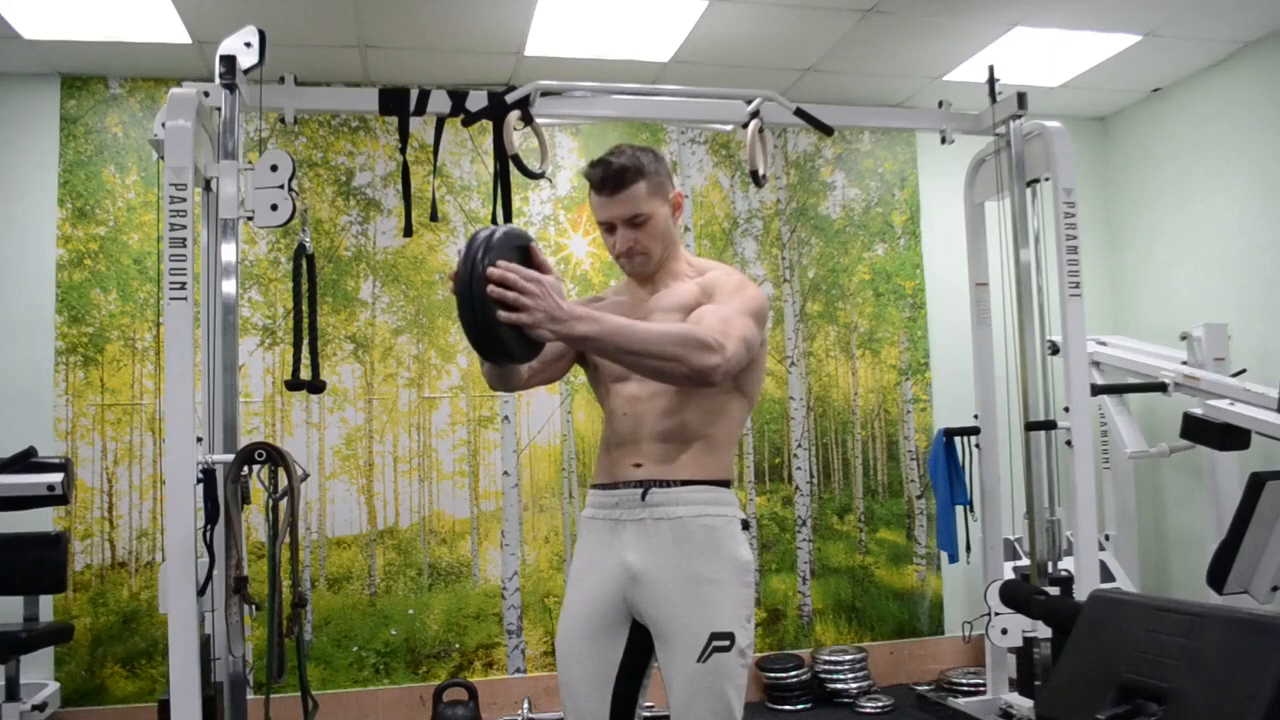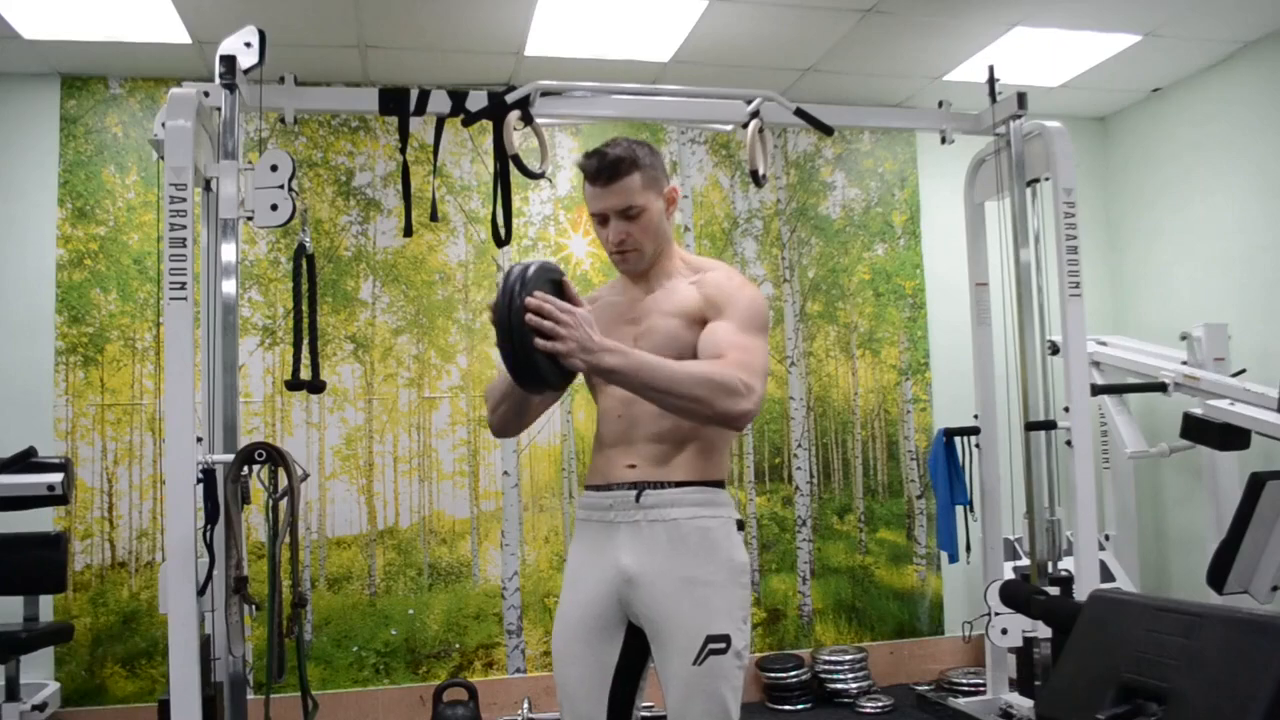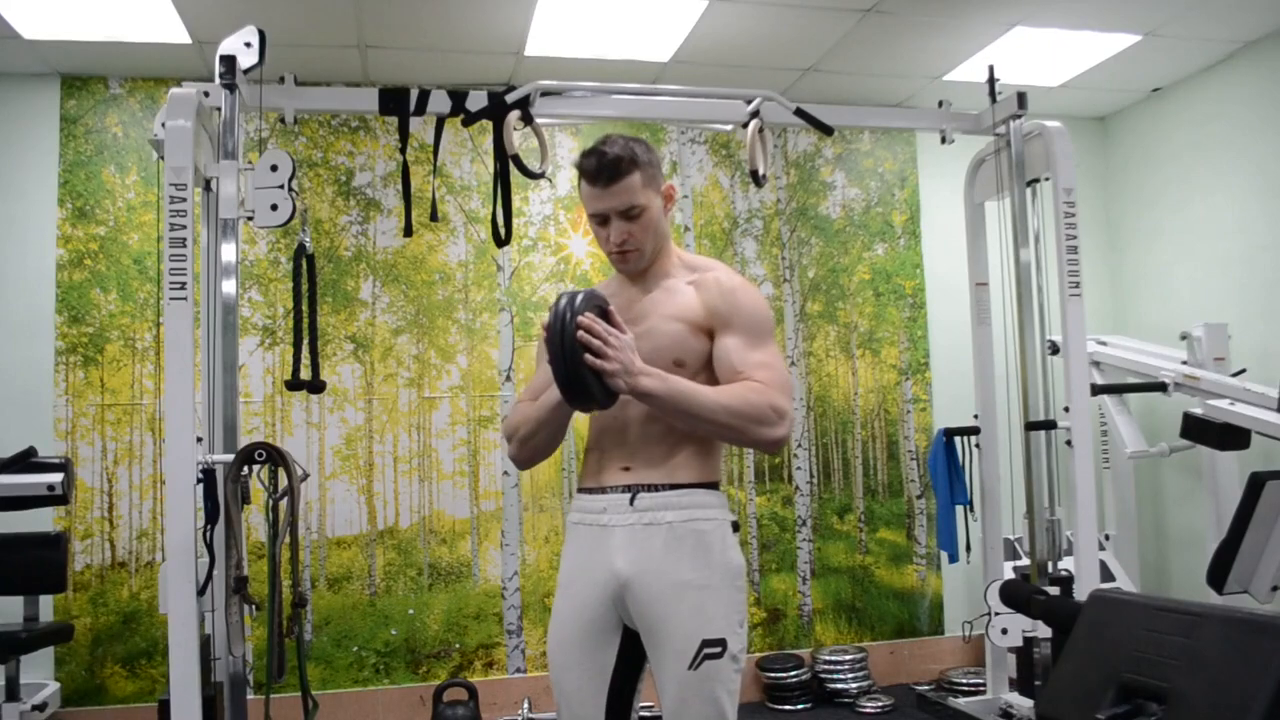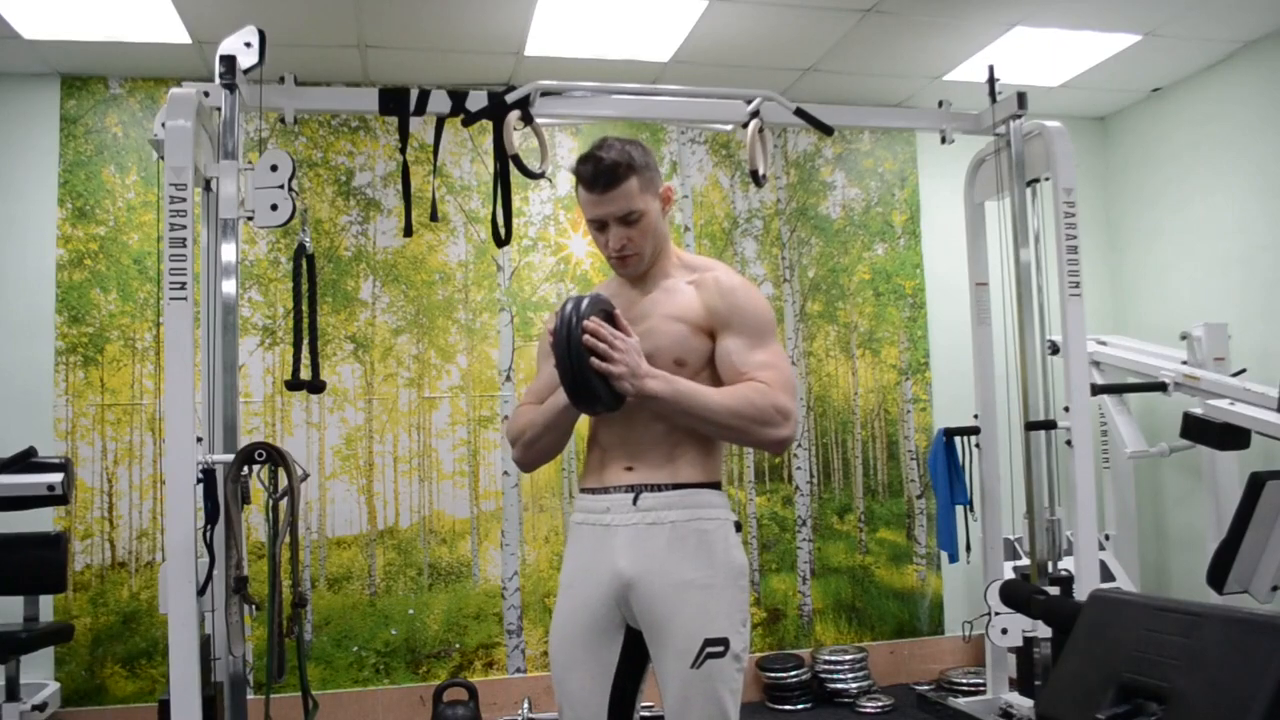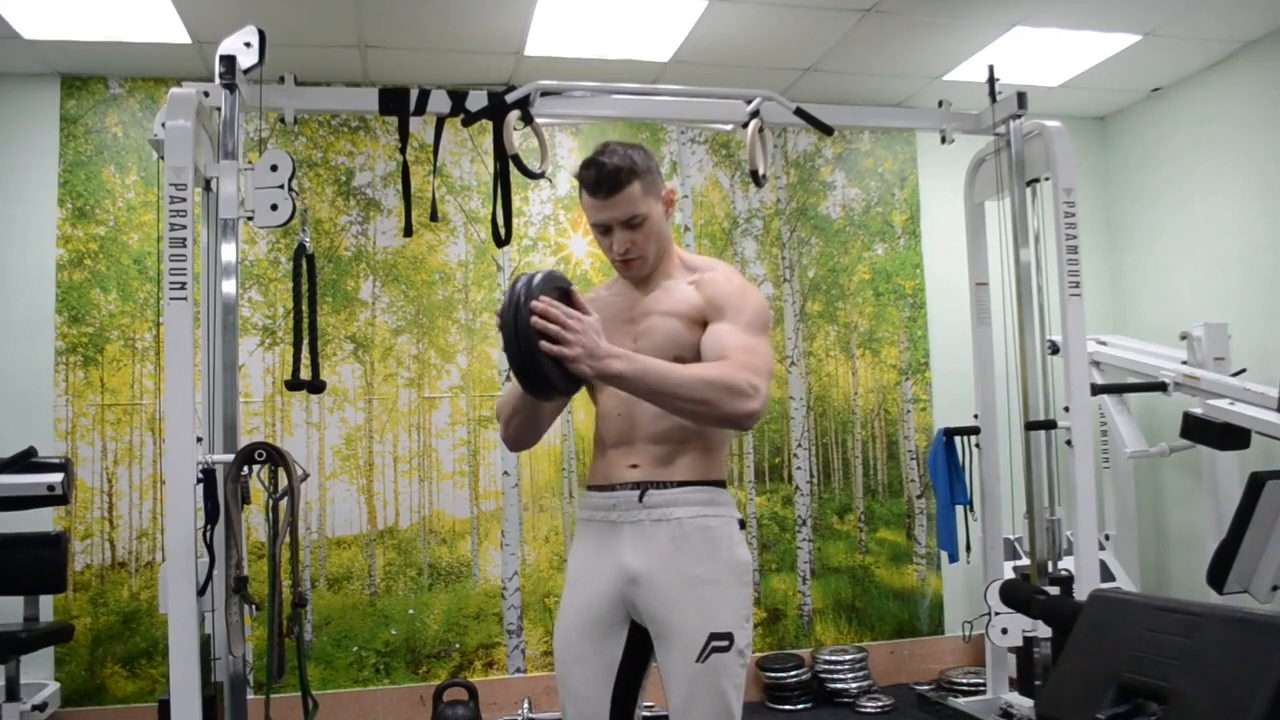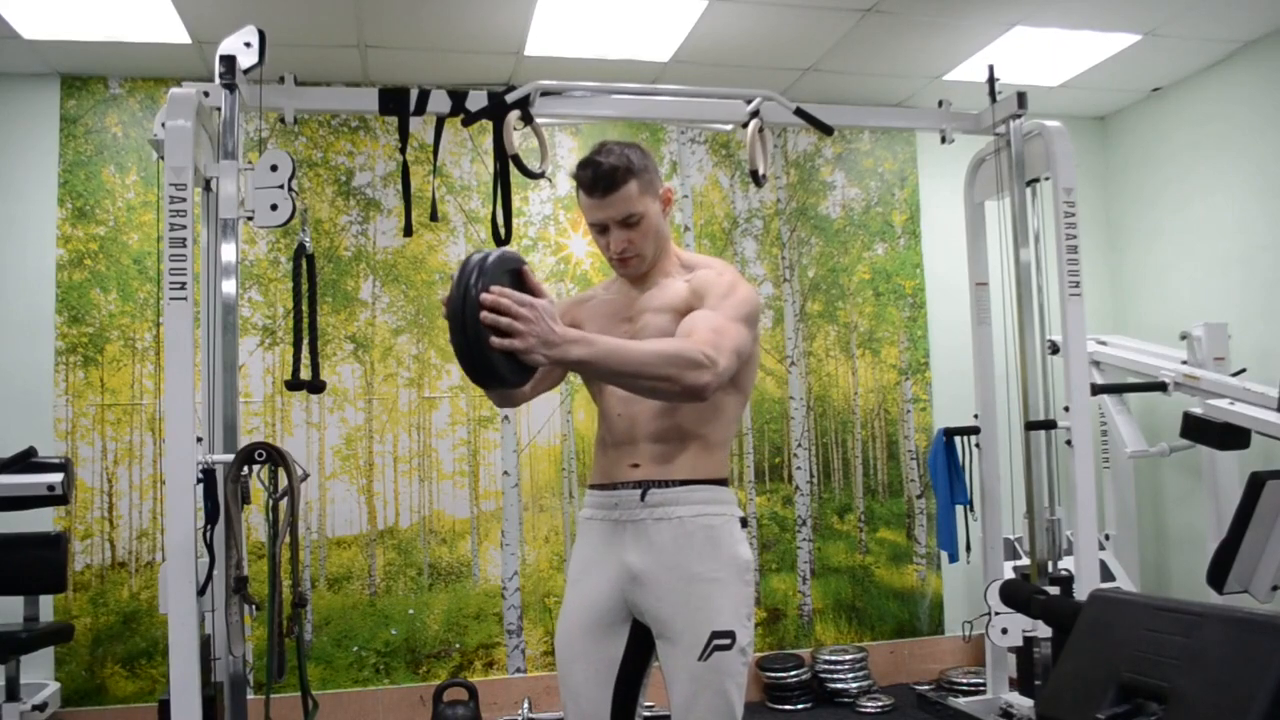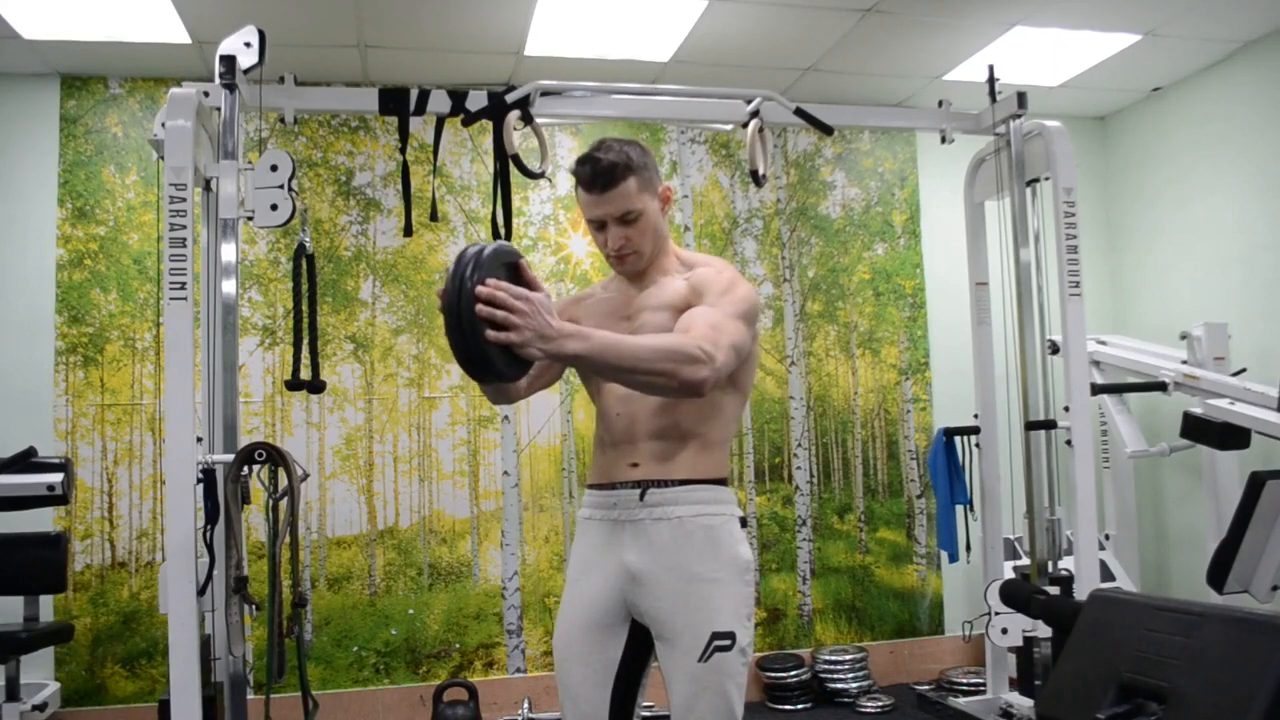
dt=0.4s
person 1, frame 1
left shoulder: (730, 290)
right shoulder: (594, 310)
left elbow: (706, 358)
right elbow: (512, 376)
left wrist: (571, 321)
right wrist: (500, 321)
left hip: (694, 530)
right hip: (602, 531)
person 1, frame 2
left shoulder: (724, 291)
right shoulder: (586, 311)
left elbow: (736, 399)
right elbow: (504, 420)
left wrist: (602, 354)
left hip: (689, 531)
right hip: (596, 533)
person 1, frame 3
left shoulder: (722, 293)
right shoulder: (583, 314)
left elbow: (771, 420)
right elbow: (521, 447)
left wrist: (640, 376)
left hip: (686, 532)
right hip: (590, 535)
person 1, frame 4
left shoulder: (722, 292)
right shoulder: (577, 318)
left elbow: (777, 420)
right elbow: (524, 448)
left wrist: (646, 379)
left hip: (689, 532)
right hip: (593, 537)
person 1, frame 5
left shoulder: (722, 291)
right shoulder: (582, 309)
left elbow: (743, 397)
right elbow: (515, 434)
left wrist: (609, 361)
left hip: (691, 530)
right hip: (599, 534)
person 1, frame 6
left shoulder: (719, 287)
right shoulder: (580, 309)
left elbow: (698, 372)
right elbow: (514, 390)
left wrist: (563, 344)
right wrist: (495, 344)
left hip: (692, 529)
right hip: (600, 531)
person 1, frame 7
left shoulder: (720, 285)
right shoulder: (581, 307)
left elbow: (695, 368)
right elbow: (509, 385)
left wrist: (559, 338)
right wrist: (490, 337)
left hip: (692, 529)
right hip: (600, 530)
